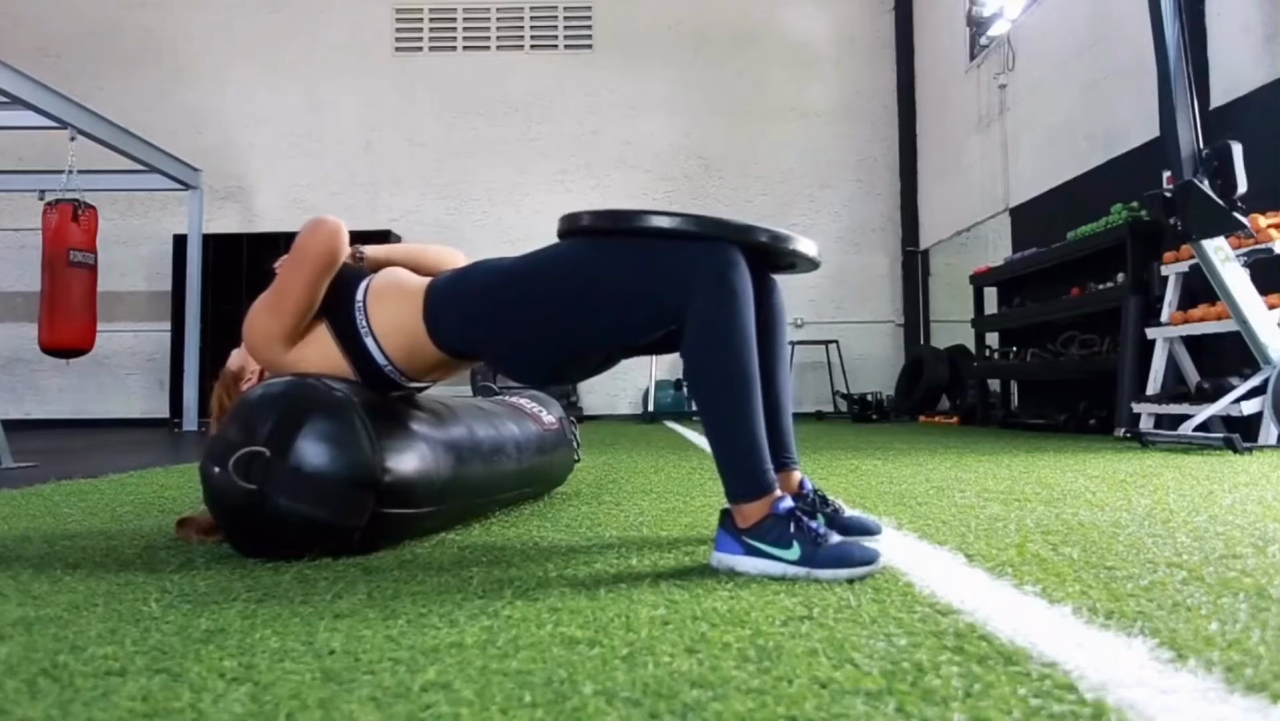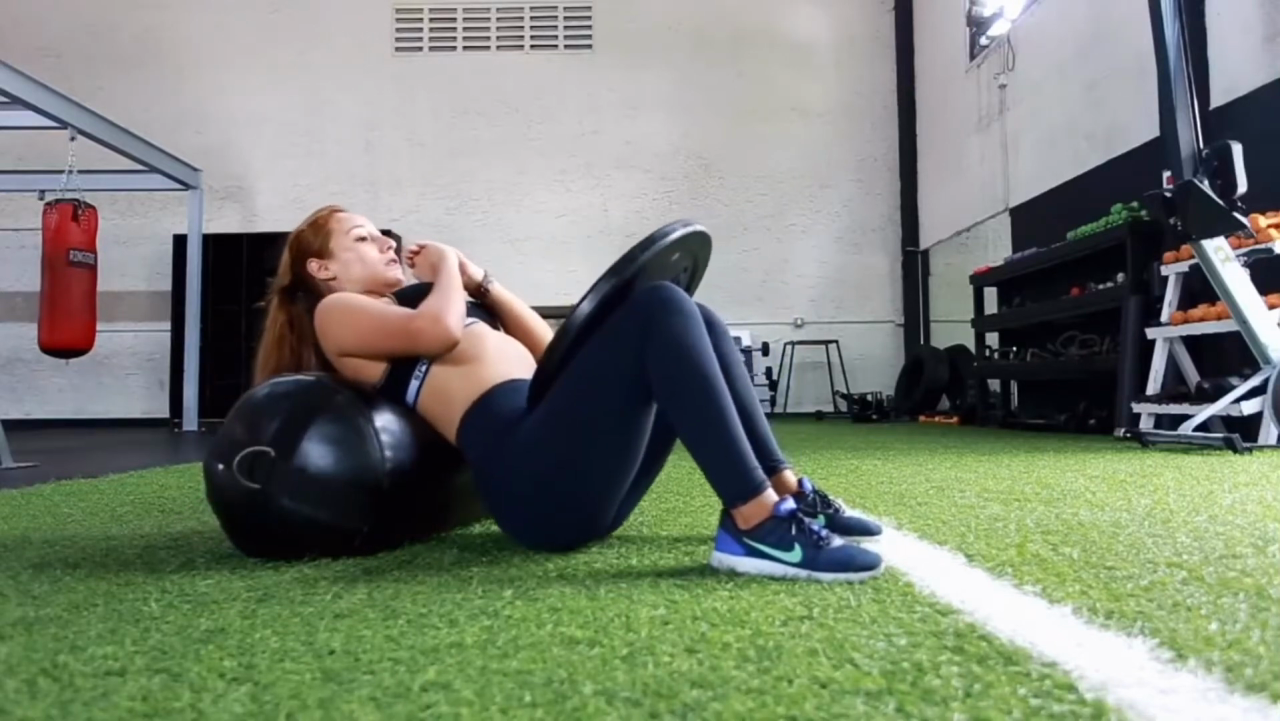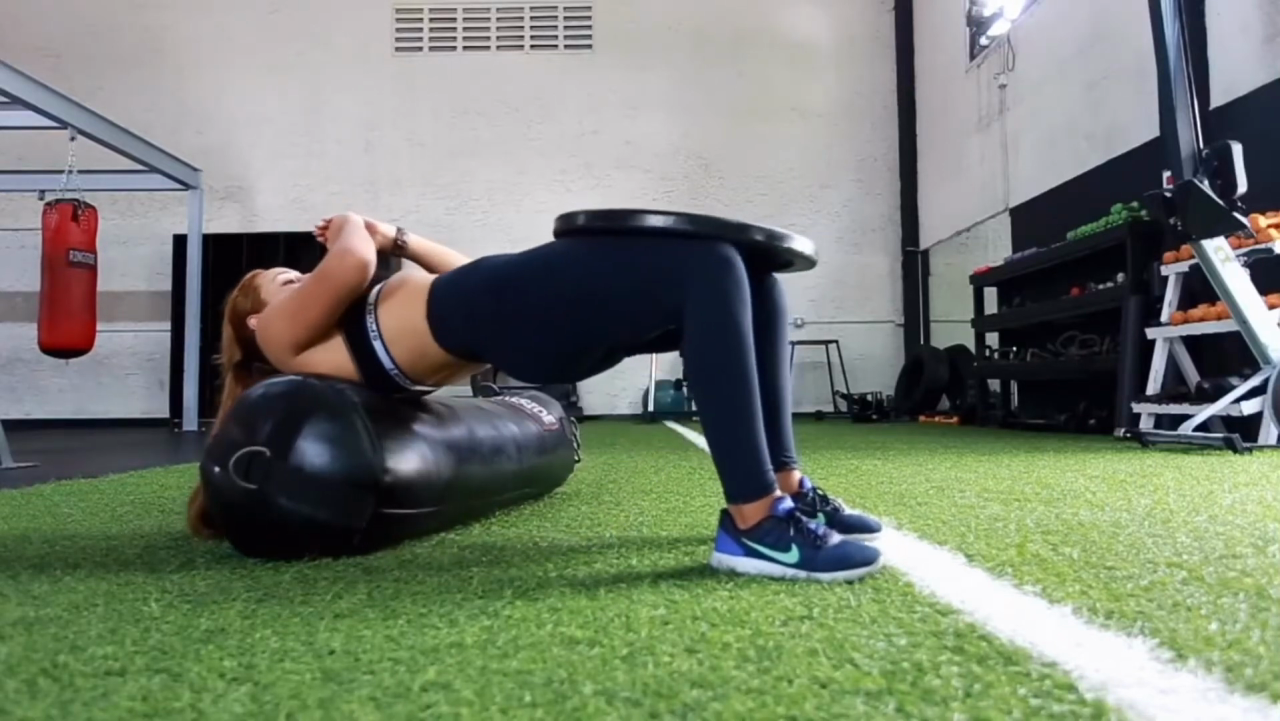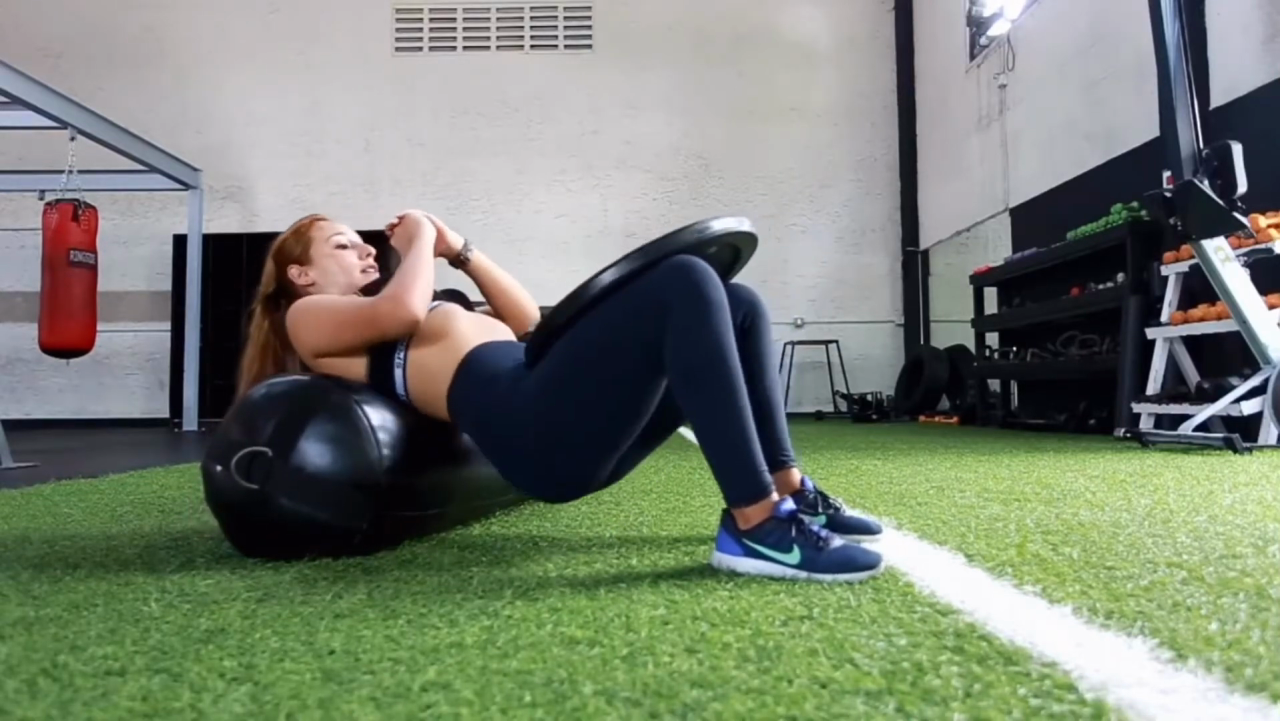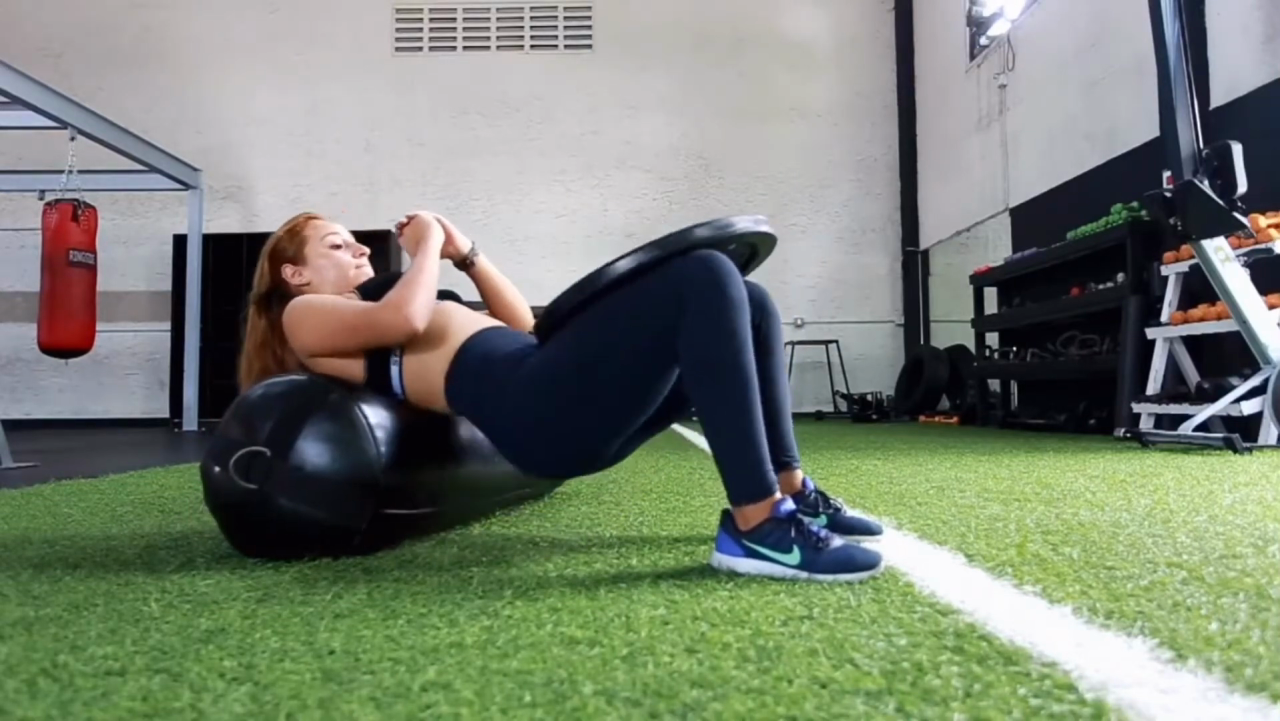
dt=1s
person 1, frame 1
left shoulder: (373, 347)
right shoulder: (271, 336)
left elbow: (449, 261)
right elbow: (325, 234)
left wrist: (361, 258)
right wrist: (347, 255)
left hip: (542, 323)
right hip: (510, 314)
left knee: (744, 280)
right knee: (715, 268)
left ankle: (786, 490)
right ankle: (756, 524)
person 1, frame 2
left shoulder: (403, 316)
right shoulder: (336, 313)
left elbow: (544, 351)
right elbow: (437, 331)
left wrist: (477, 281)
right wrist: (447, 271)
left hip: (583, 472)
right hip: (541, 477)
left knee: (693, 323)
right knee: (660, 307)
left ankle: (787, 491)
right ankle: (757, 526)
person 1, frame 3
left shoulder: (374, 342)
right shoulder: (286, 335)
left elbow: (460, 272)
right elbow: (352, 265)
left wrist: (393, 238)
right wrist: (351, 235)
left hip: (541, 318)
right hip: (516, 311)
left knee: (747, 279)
right knee: (710, 268)
left ankle: (787, 488)
right ankle: (756, 524)
person 1, frame 4
left shoulder: (384, 324)
right shoulder: (308, 318)
left elbow: (525, 318)
right elbow: (400, 310)
left wrist: (456, 248)
right wrist: (419, 245)
left hip: (573, 418)
right hip: (537, 423)
left knee: (737, 305)
right knee: (684, 284)
left ankle: (788, 490)
right ankle: (758, 527)
person 1, frame 5
left shoulder: (375, 312)
right shoulder: (305, 316)
left elbow: (519, 323)
right elbow: (404, 320)
left wrist: (462, 252)
right wrist: (425, 246)
left hip: (563, 389)
right hip: (536, 405)
left knee: (743, 302)
right knee: (705, 277)
left ankle: (791, 492)
right ankle: (759, 526)
